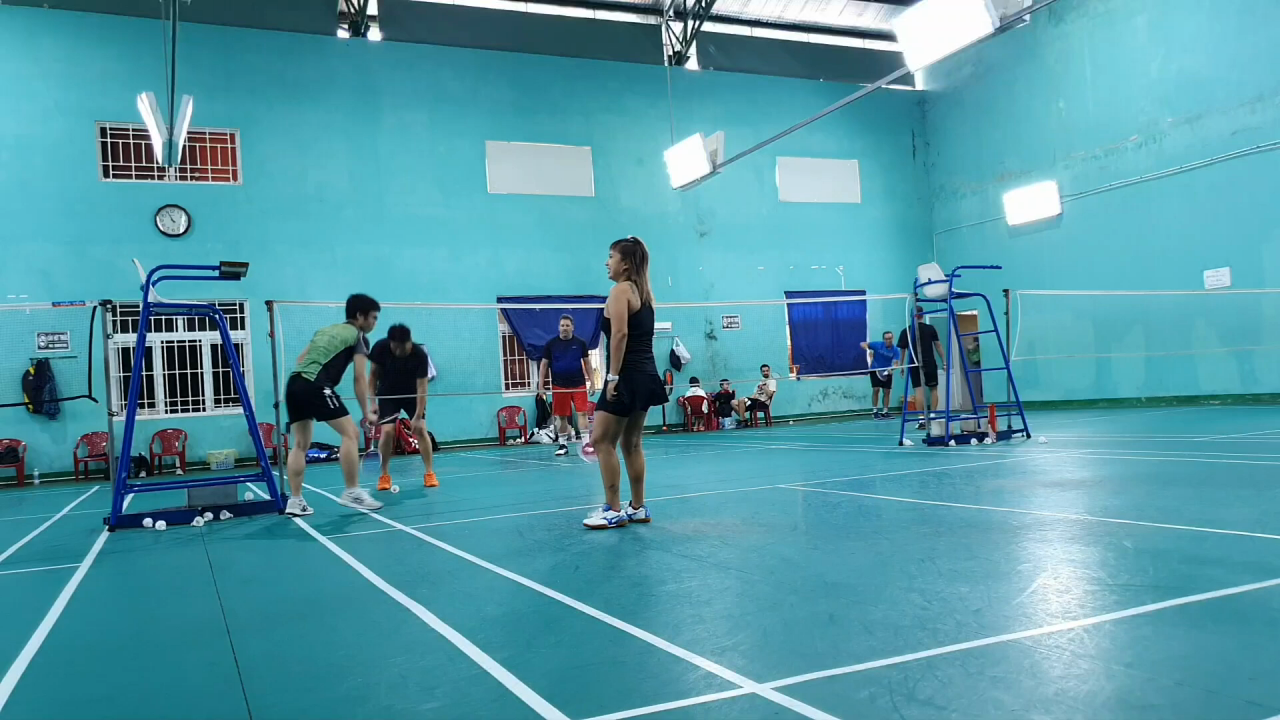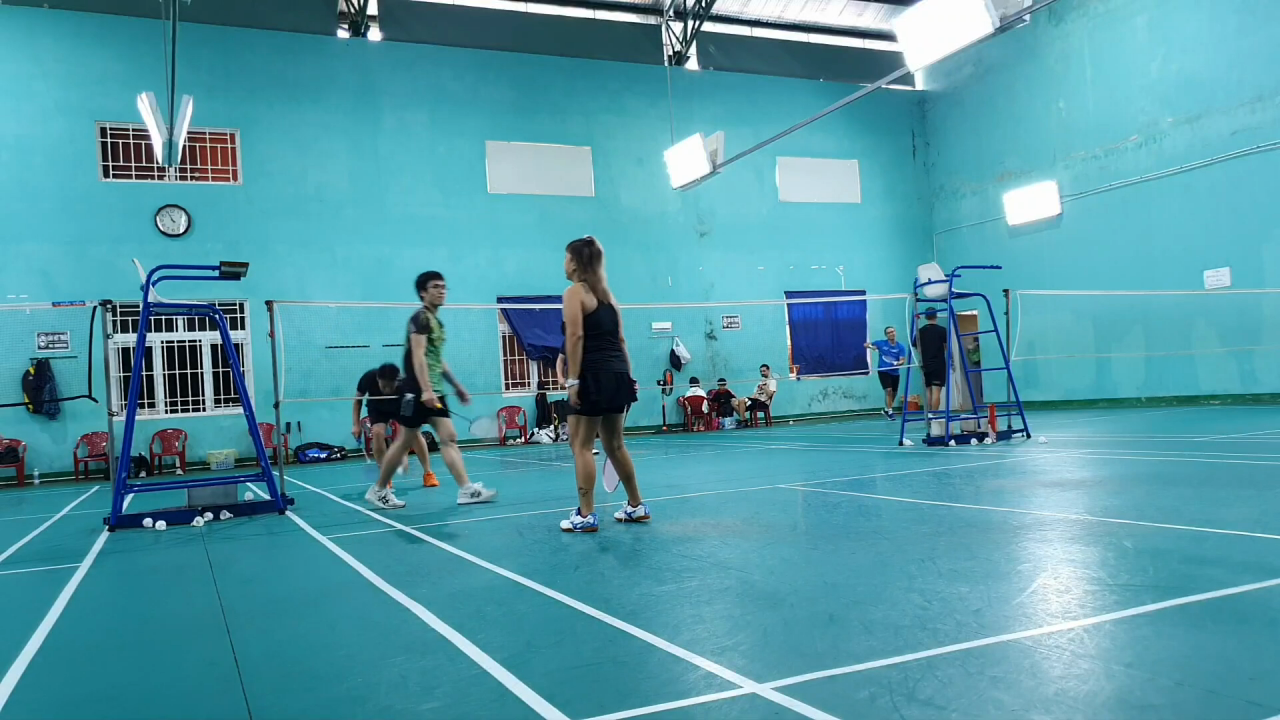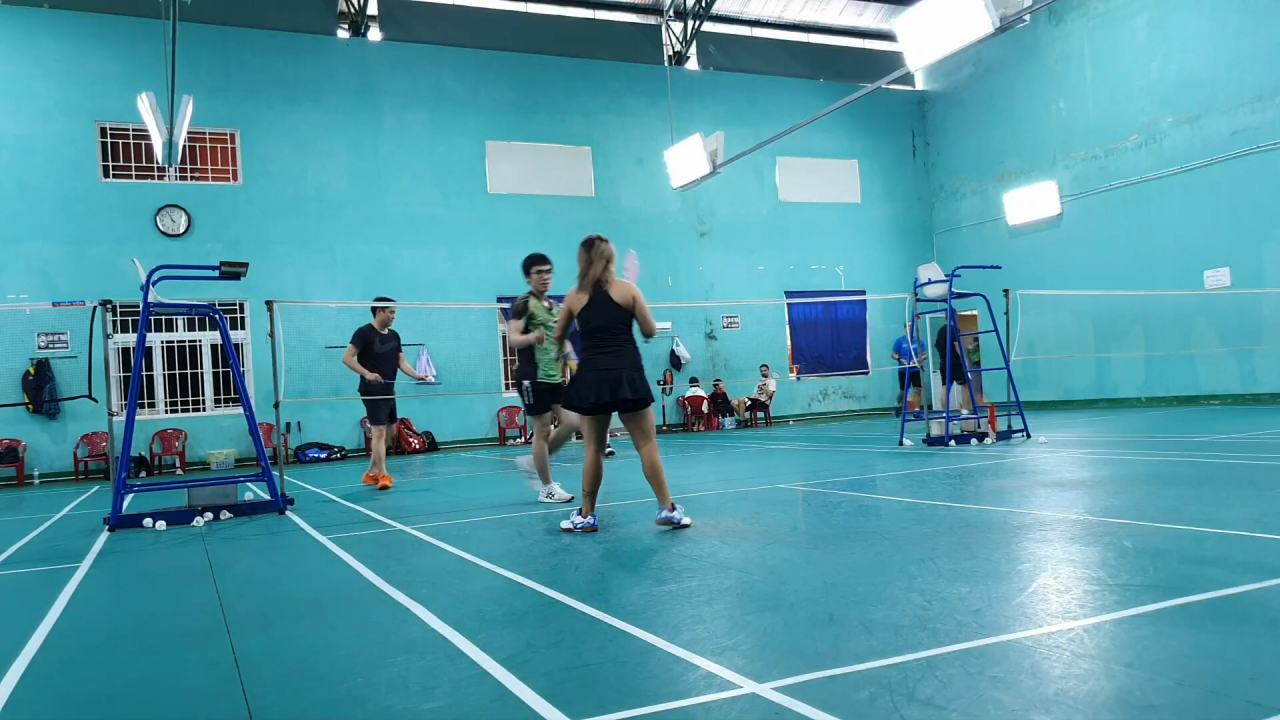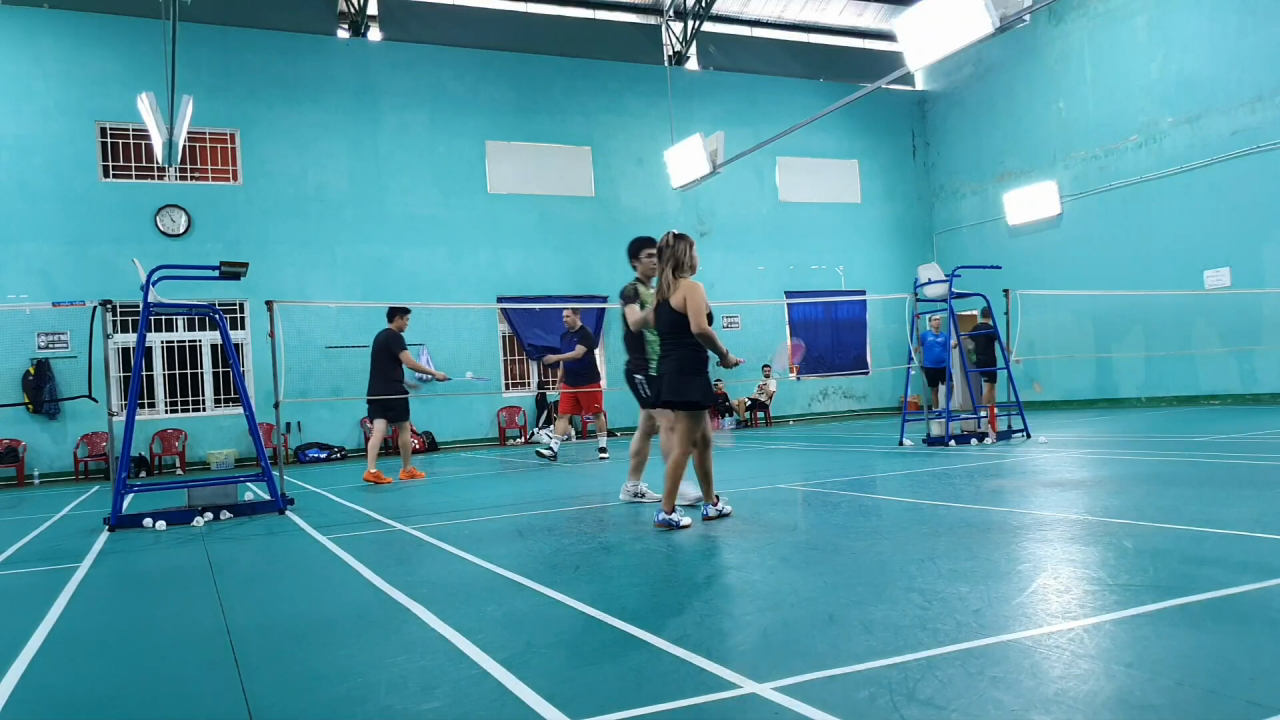
dt=0.7s
person 1, frame 1
left shoulder: (621, 290)
right shoulder: (644, 293)
left elbow: (620, 334)
left wrist: (613, 376)
left hip: (627, 377)
right hip: (645, 375)
left knee: (601, 441)
right knee: (631, 444)
left ankle: (614, 509)
right ankle: (637, 507)
person 1, frame 2
left shoulder: (574, 292)
right shoulder: (606, 294)
left elbow: (575, 338)
left wrist: (572, 380)
right wrist: (627, 377)
left hip: (593, 377)
right hip: (616, 375)
left knee: (581, 446)
right knee: (615, 445)
left ankle: (586, 515)
right ankle: (636, 505)
person 1, frame 3
left shoulder: (576, 296)
right shoulder: (627, 289)
left elbow: (558, 337)
right elbow: (648, 330)
right wrist: (626, 325)
left hip: (592, 378)
right hip: (628, 374)
left knee: (594, 449)
right knee: (647, 445)
left ankle: (586, 515)
right ankle: (667, 509)
person 1, frame 4
left shoulder: (660, 292)
right shoulder: (692, 287)
left elbow: (654, 323)
right elbow: (699, 329)
right wrist: (724, 355)
left hip: (668, 374)
right hip: (688, 374)
left knee: (702, 440)
right knee: (684, 445)
left ankle: (711, 502)
right ankle: (667, 512)
person 2, frame 1
left shoulder: (325, 330)
right shoulder: (359, 337)
left elbow: (301, 359)
right elbow: (360, 377)
right wrist: (367, 411)
left hip: (295, 383)
right hip: (317, 387)
left knee: (300, 444)
right knee: (350, 433)
left ankle: (295, 500)
right ankle: (352, 492)
person 2, frame 2
left shoulder: (436, 322)
right shoulder: (420, 318)
right elbow: (418, 356)
left wrist: (457, 386)
right wrist: (426, 390)
left hip: (434, 391)
right hip: (415, 390)
left knee: (449, 438)
right knee: (405, 441)
left ankle: (467, 489)
right ankle: (379, 491)
person 2, frame 3
left shoulder: (555, 307)
right shoulder: (523, 304)
right elbow: (514, 339)
right wrist: (531, 337)
left hip: (555, 377)
right hip: (532, 378)
left knee: (572, 423)
right knee: (543, 431)
left ankle: (531, 462)
right ankle: (547, 486)
person 2, frame 4
left shoulder: (658, 293)
right shoulder: (631, 291)
right elbow: (635, 324)
left hip: (661, 369)
right hip: (642, 370)
left knee: (647, 428)
right knee: (668, 423)
left ankle: (632, 486)
